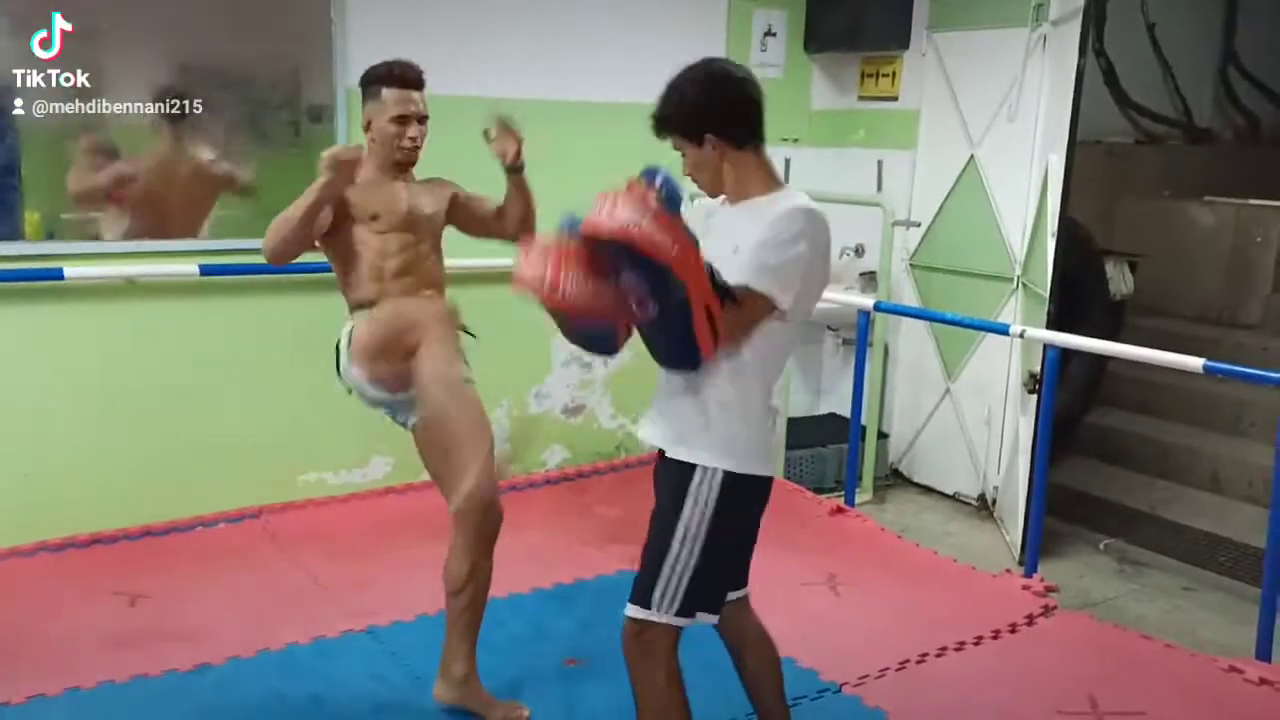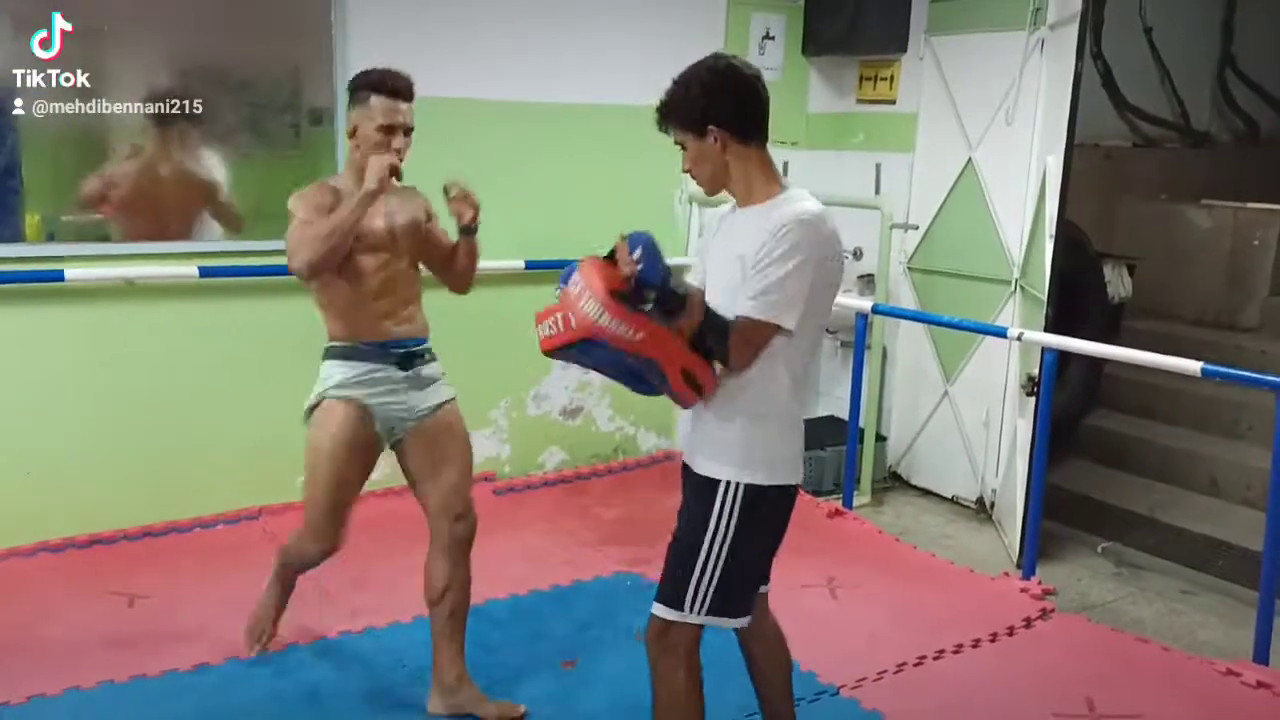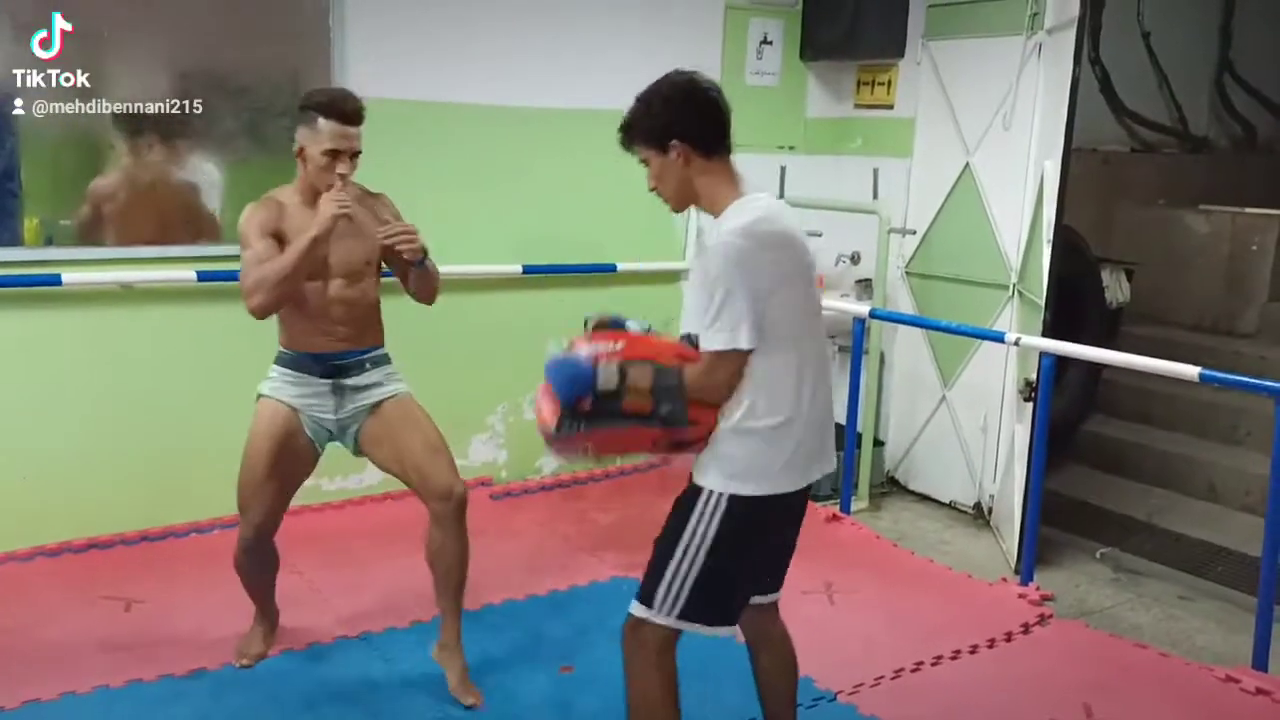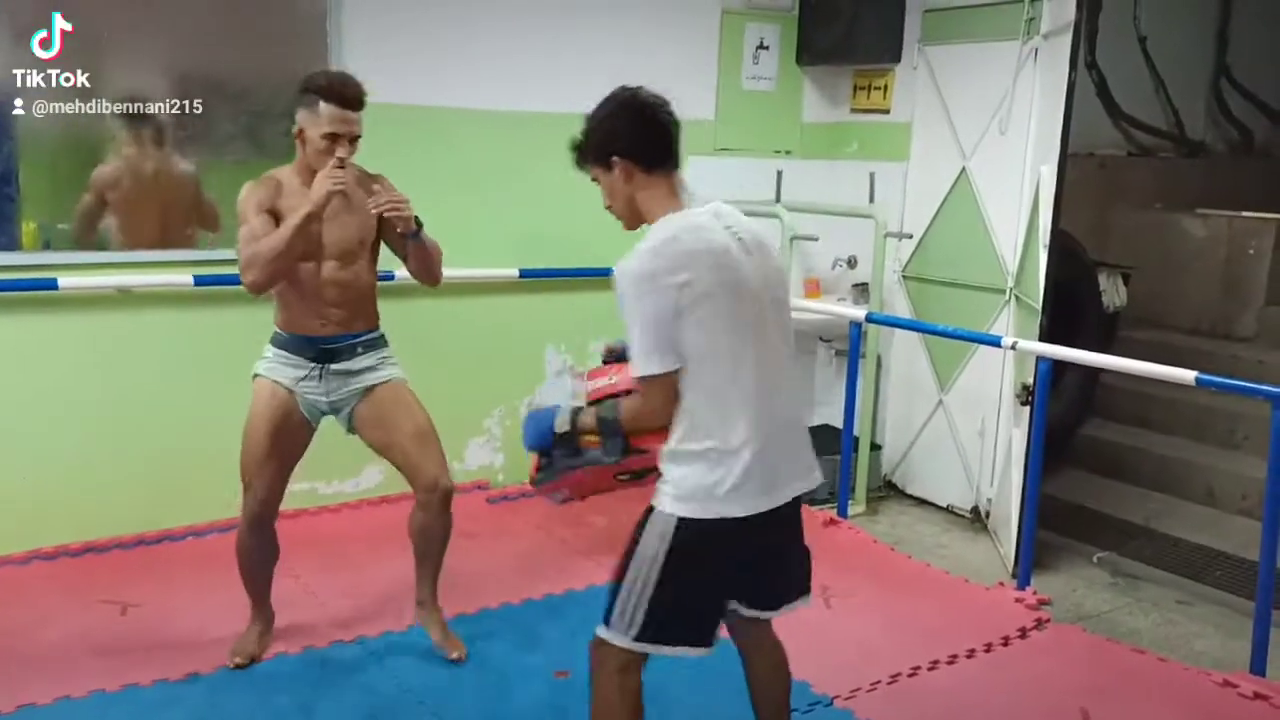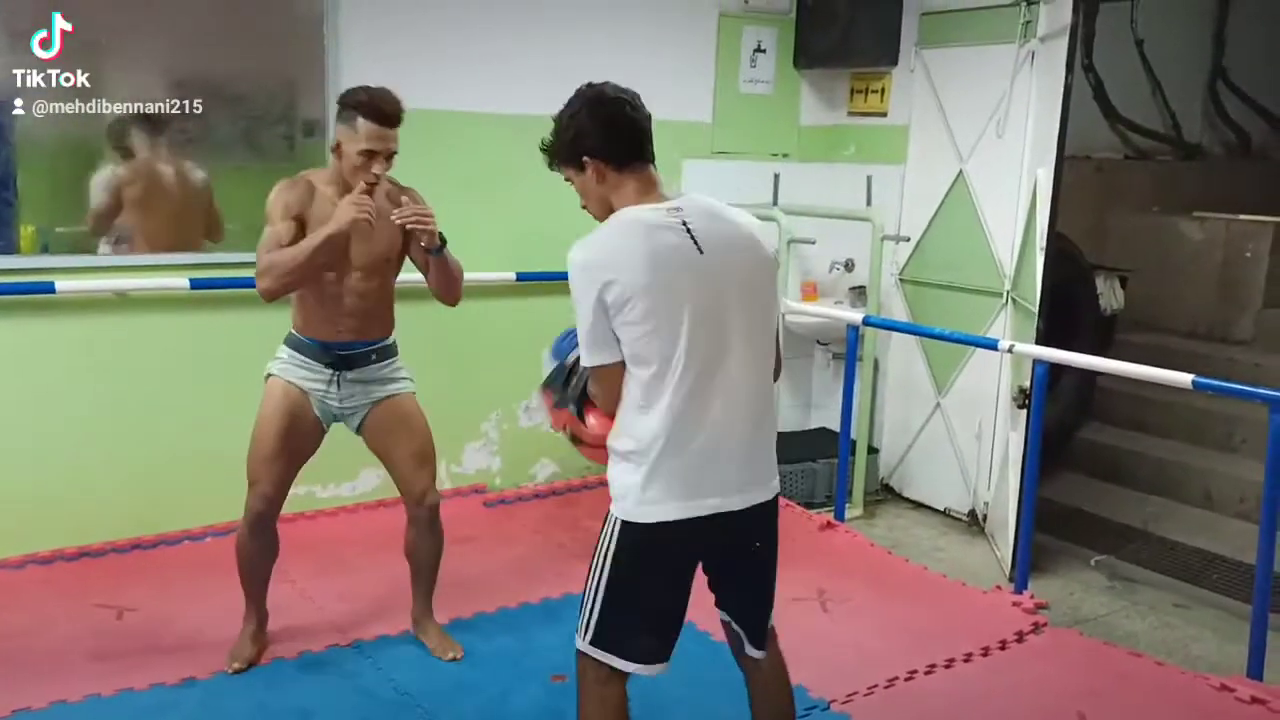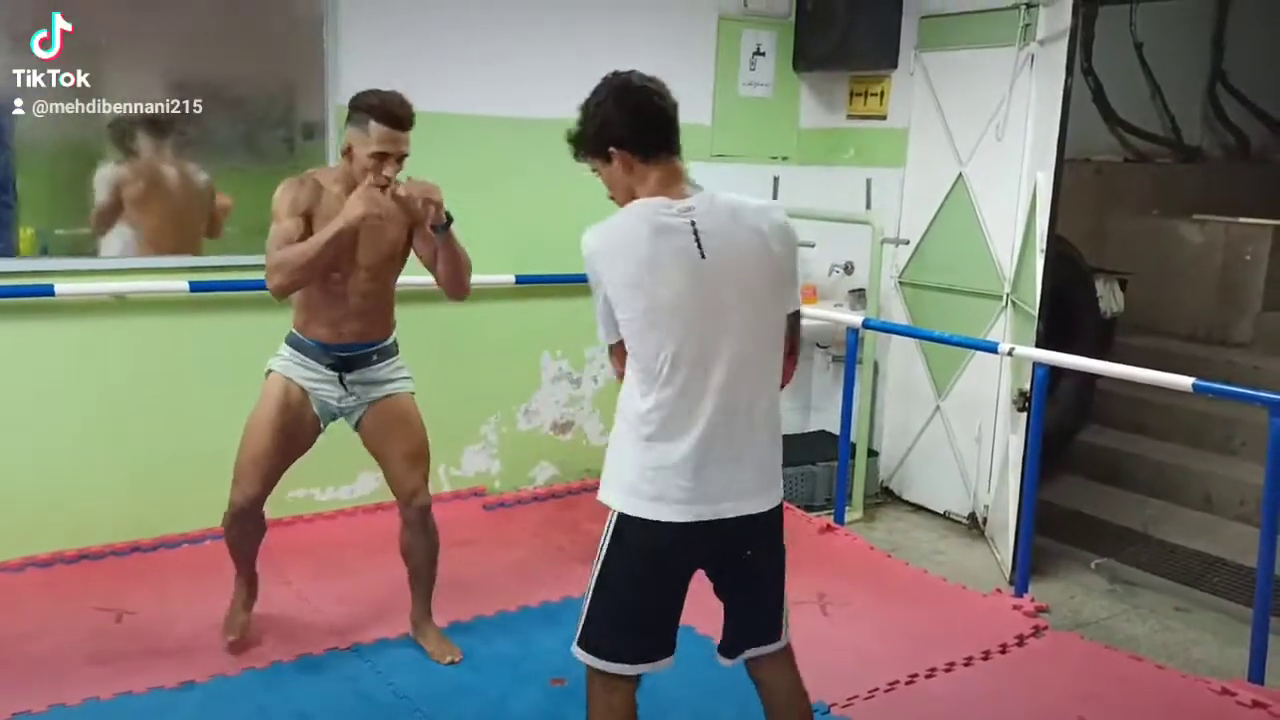
dt=0.2s
person 1, frame 1
left shoulder: (795, 221)
right shoulder: (711, 211)
left elbow: (728, 326)
left hip: (720, 455)
right hip: (690, 441)
left knee: (648, 633)
right knee: (728, 607)
person 1, frame 2
left shoulder: (799, 227)
right shoulder: (735, 218)
left elbow: (736, 349)
right elbow: (698, 319)
left hip: (744, 464)
right hip: (720, 452)
left knee: (670, 632)
right knee: (748, 606)
person 1, frame 3
left shoulder: (734, 239)
right shoulder: (763, 220)
left elbow: (713, 381)
left wrist: (608, 377)
left hip: (744, 471)
right hip: (787, 461)
left knee: (648, 633)
right knee: (756, 609)
person 1, frame 4
left shoulder: (649, 265)
right shoulder: (745, 231)
left elbow: (656, 408)
left wrist: (574, 419)
left hip: (707, 495)
right hip: (780, 478)
left knee: (616, 653)
right knee: (752, 620)
person 1, frame 5
left shoulder: (597, 255)
right shoulder: (746, 230)
left elbow: (610, 397)
right elbow: (769, 364)
left hip: (658, 499)
right hip: (751, 487)
left knee: (601, 666)
right knee: (754, 640)
person 1, frame 6
left shoulder: (607, 243)
right shoulder: (771, 226)
left elbow: (625, 366)
right elbow: (787, 355)
left hip: (654, 498)
right hip: (752, 490)
right knee: (770, 652)
person 2, frame 1
left shoulder: (439, 193)
right shoulder: (341, 188)
left elbow: (514, 228)
right elbow: (278, 248)
left wrist: (513, 171)
right wrist: (325, 184)
left hip: (427, 362)
right hip: (375, 350)
left knee: (483, 515)
right knee: (429, 319)
right ankle: (477, 467)
person 2, frame 2
left shoulder: (413, 203)
right shoulder: (314, 199)
left elbow: (459, 280)
right elbow: (307, 264)
left wrist: (467, 229)
right wrist: (363, 193)
left hip: (423, 374)
right hip: (352, 375)
left knee: (456, 524)
right knee: (320, 540)
right ankle: (279, 586)
person 2, frame 3
left shoulder: (376, 208)
right shoulder: (264, 214)
left elbow: (426, 296)
right elbow: (257, 300)
left wrist: (415, 260)
right wrist: (316, 230)
left hip: (372, 380)
right hip: (297, 382)
left knee: (449, 496)
right knee: (253, 529)
left ankle: (450, 646)
right ankle: (265, 619)
person 2, frame 4
left shoulder: (374, 189)
right shoulder: (262, 193)
left elbow: (431, 276)
right elbow: (253, 276)
left wrist: (409, 230)
right wrist: (310, 207)
left hip: (366, 361)
right hip: (290, 363)
left knee: (436, 485)
right knee: (257, 510)
left ankle: (428, 603)
right ankle: (260, 617)
person 2, frame 5
left shoulder: (404, 202)
right shoulder: (293, 195)
left elbow: (451, 294)
right elbow: (268, 283)
left wrist: (434, 244)
right wrist: (334, 228)
left hip: (377, 368)
right hip: (304, 364)
left knee: (425, 502)
right knee: (260, 507)
left ankle: (424, 617)
right ankle: (255, 618)
person 2, frame 6
left shoulder: (410, 203)
right shoulder: (300, 193)
left elbow: (459, 288)
right elbow: (278, 279)
left wrist: (440, 223)
right wrist: (343, 222)
left hip: (378, 369)
right hip: (304, 363)
left knee: (417, 504)
right knee: (245, 500)
left ankle: (422, 619)
right ankle: (245, 589)
